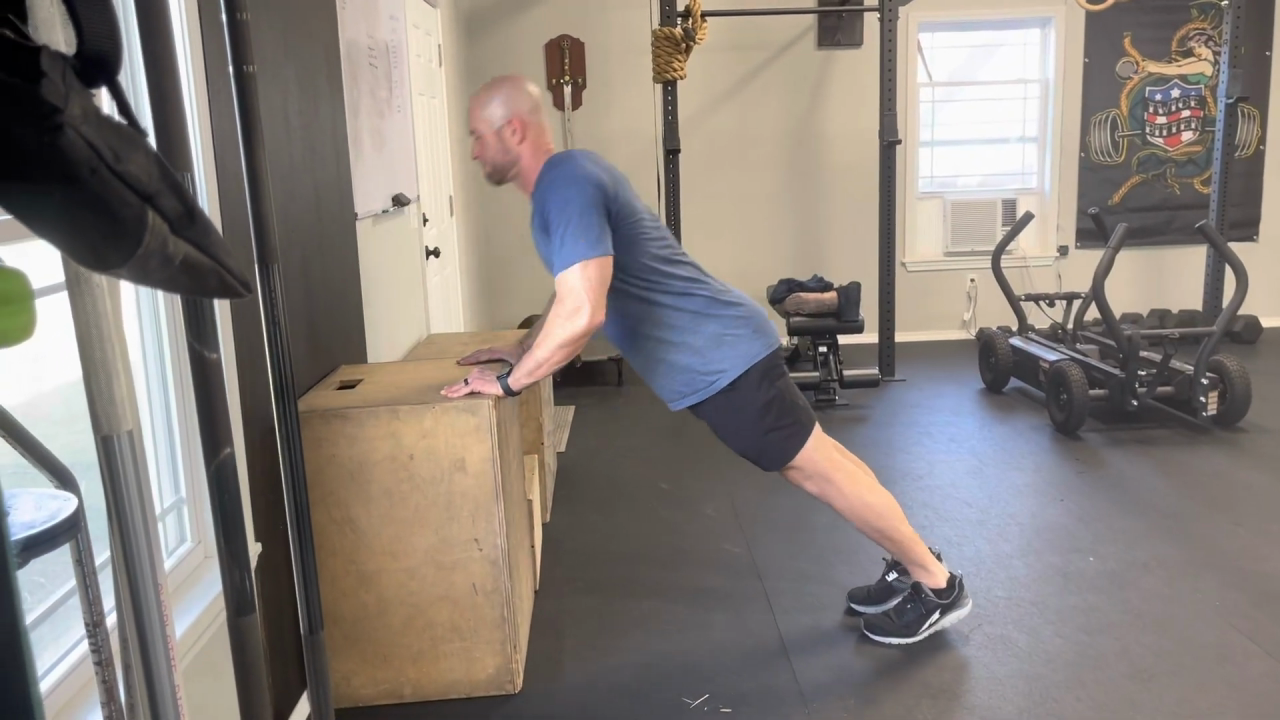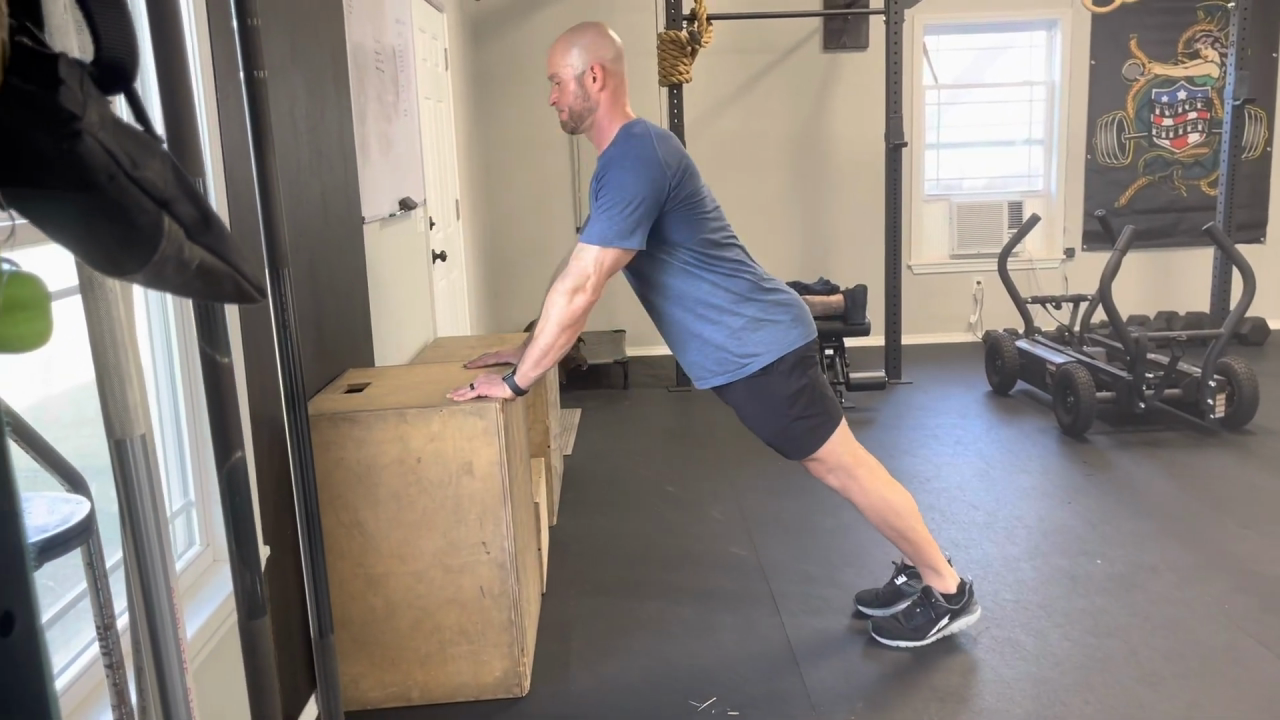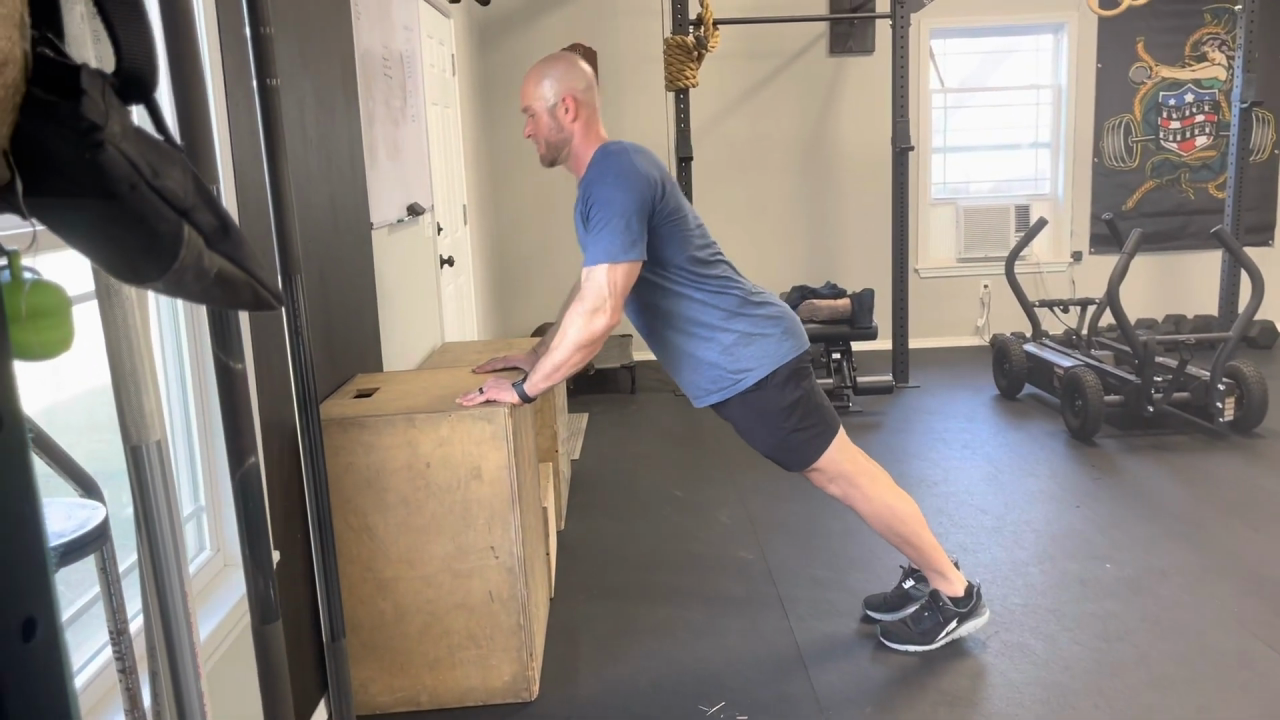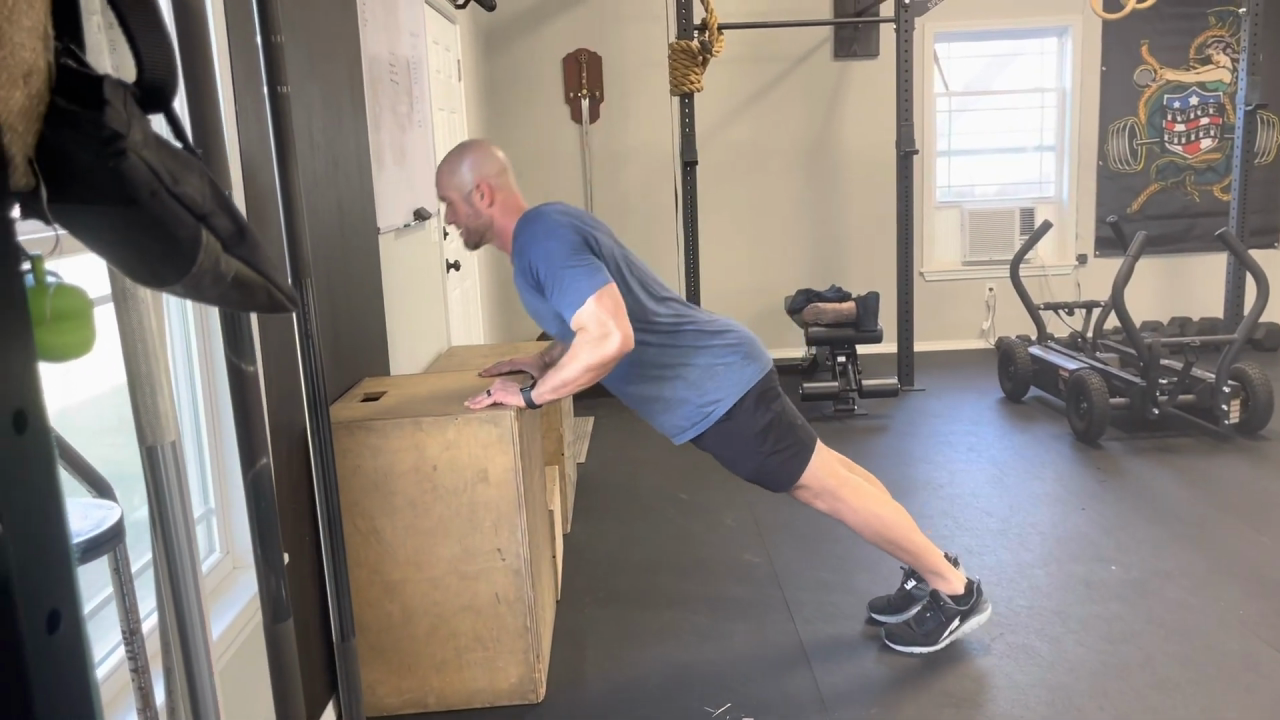
dt=0.4s
person 1, frame 1
left shoulder: (563, 186)
right shoulder: (573, 171)
left elbow: (582, 314)
right elbow: (584, 290)
left wrist: (508, 381)
right wrist: (520, 349)
left hip: (719, 360)
right hip: (724, 343)
left knee: (820, 470)
right knee: (819, 460)
left ankle: (936, 586)
right ankle: (912, 567)
person 1, frame 2
left shoulder: (634, 159)
right shoulder: (634, 149)
left elbow: (579, 290)
right elbow: (583, 277)
left wrist: (516, 382)
right wrist: (529, 350)
left hip: (753, 347)
right hip: (754, 339)
left knee: (843, 465)
right knee: (839, 462)
left ankle: (947, 590)
right ankle: (921, 571)
person 1, frame 3
left shoulder: (614, 178)
right shoulder: (614, 169)
left elbow: (597, 313)
right elbow: (594, 288)
left wrist: (525, 390)
right wrist: (538, 356)
left hip: (746, 361)
right hip: (748, 351)
left knee: (842, 473)
right knee: (839, 468)
left ankle: (955, 594)
right ankle: (927, 575)
person 1, frame 4
left shoulder: (542, 240)
right shoulder: (547, 224)
left elbow: (610, 341)
left wrist: (530, 396)
right wrist: (541, 362)
left hip: (713, 389)
right hip: (719, 370)
left knee: (825, 484)
right knee: (824, 472)
left ankle: (954, 591)
right ankle: (927, 571)
